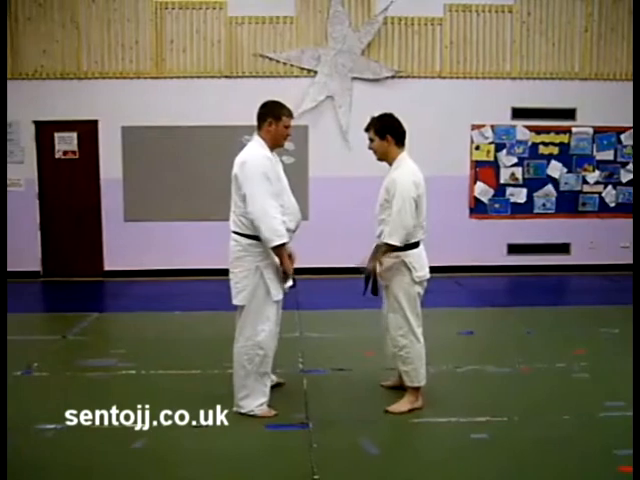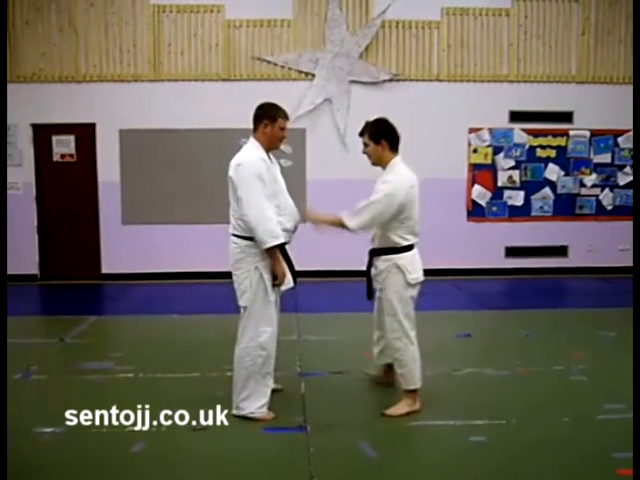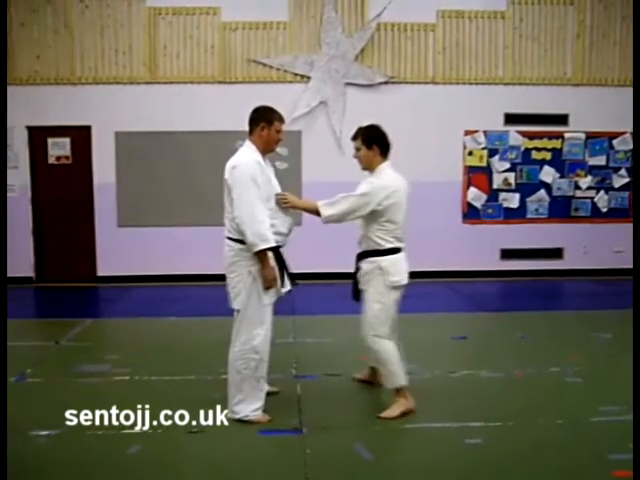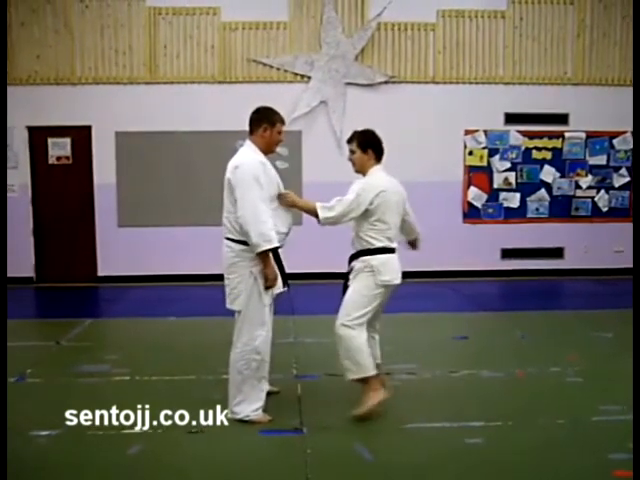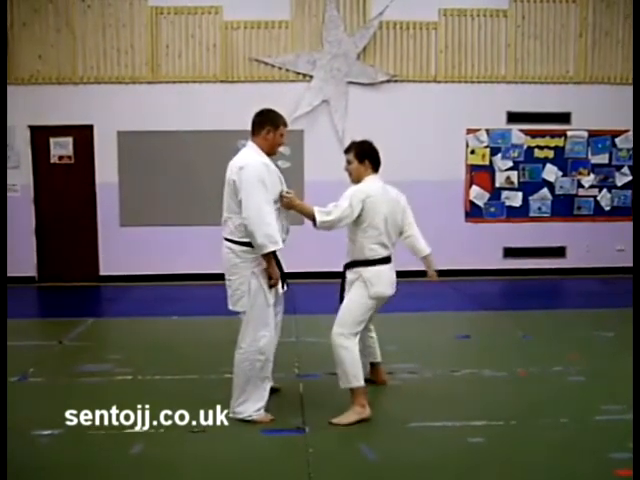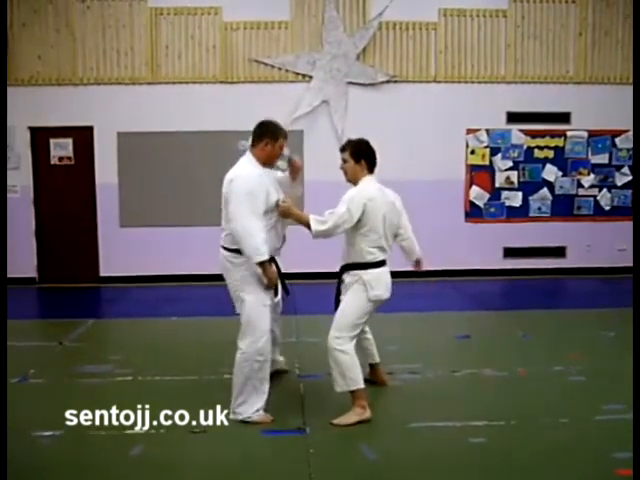
dt=0.7s
person 1, frame 1
left shoulder: (265, 156)
right shoulder: (255, 159)
right elbow: (263, 213)
left wrist: (284, 249)
right wrist: (282, 255)
left hip: (264, 249)
right hip: (254, 252)
left knee: (268, 321)
right knee: (256, 328)
left ankle: (261, 376)
right ankle: (249, 400)
person 1, frame 2
left shoulder: (264, 159)
right shoulder: (250, 162)
right elbow: (258, 216)
left wrist: (277, 256)
right wrist: (276, 259)
left hip: (265, 251)
right hip: (256, 254)
left knee: (266, 324)
right knee: (258, 329)
left ankle: (260, 381)
right ankle: (248, 403)
person 1, frame 3
left shoulder: (258, 162)
right shoulder: (246, 164)
right elbow: (250, 219)
left wrist: (269, 259)
right wrist: (266, 262)
left hip: (260, 253)
right hip: (250, 257)
left knee: (260, 325)
right knee: (252, 332)
left ankle: (254, 384)
right ankle: (243, 406)
person 1, frame 4
left shoulder: (254, 160)
right shoulder: (249, 164)
right elbow: (253, 218)
left wrist: (269, 253)
right wrist: (267, 262)
left hip: (254, 254)
right hip: (250, 257)
left knee: (260, 326)
right knee: (253, 332)
left ankle: (256, 383)
right ankle: (244, 406)
person 1, frame 5
left shoulder: (250, 160)
right shoulder: (254, 165)
right elbow: (257, 218)
left wrist: (282, 209)
right wrist: (271, 262)
left hip: (250, 253)
right hip: (250, 256)
left knee: (268, 322)
right knee: (257, 333)
left ankle: (260, 382)
right ankle: (246, 406)
person 1, frame 6
left shoulder: (259, 172)
right shoulder: (246, 177)
left elbow: (275, 191)
right elbow: (245, 227)
left wrist: (292, 176)
right wrist: (266, 266)
left hip: (259, 259)
right hip: (245, 262)
left knee: (271, 312)
right knee: (256, 332)
left ankle: (271, 361)
right ankle: (246, 408)
person 2, frame 1
left shoulder: (403, 176)
right shoulder: (401, 171)
left elbow: (399, 228)
left wrist: (376, 258)
right wrist: (381, 258)
left hip: (402, 261)
right hip: (398, 259)
left knee: (405, 327)
right knee: (394, 324)
left ankle: (414, 393)
right ankle: (404, 376)
person 2, frame 2
left shoulder: (396, 181)
right shoulder: (397, 175)
left elbow: (364, 216)
right elbow: (373, 213)
left wrist: (323, 219)
left hip: (397, 264)
right hip: (391, 261)
left knee: (400, 329)
right knee: (384, 321)
left ankle: (411, 397)
right ankle: (389, 371)
person 2, frame 3
left shoulder: (379, 185)
right shoulder: (394, 180)
left elbow: (340, 209)
left wrist: (298, 203)
left hip: (382, 266)
right hip: (385, 261)
left knee: (377, 331)
right knee: (375, 326)
left ankle: (403, 396)
right ankle: (376, 372)
person 2, frame 4
left shoulder: (368, 185)
right shoulder: (395, 185)
left elbow: (334, 213)
right elbow: (408, 219)
left wrist: (298, 203)
right wrist: (413, 239)
left hip: (373, 266)
right hip: (386, 262)
left knee: (347, 324)
right knee: (367, 321)
left ankle: (373, 388)
right ankle: (374, 372)
person 2, frame 5
left shoulder: (359, 193)
right shoulder: (396, 195)
left elbow: (329, 219)
right elbow: (411, 232)
left wrist: (296, 205)
right wrist: (429, 263)
left hip: (368, 276)
right hip: (382, 272)
left knee: (342, 335)
right knee: (361, 323)
left ankle: (360, 404)
right ankle: (377, 372)
person 2, frame 6
left shoulder: (358, 195)
right shoulder: (390, 196)
left elbow: (328, 226)
right elbow: (405, 234)
left wrist: (293, 213)
right wrist: (417, 261)
left hip: (364, 278)
right hip: (375, 274)
left knee: (339, 339)
right knee: (357, 326)
left ankle: (361, 406)
right ankle: (377, 373)
